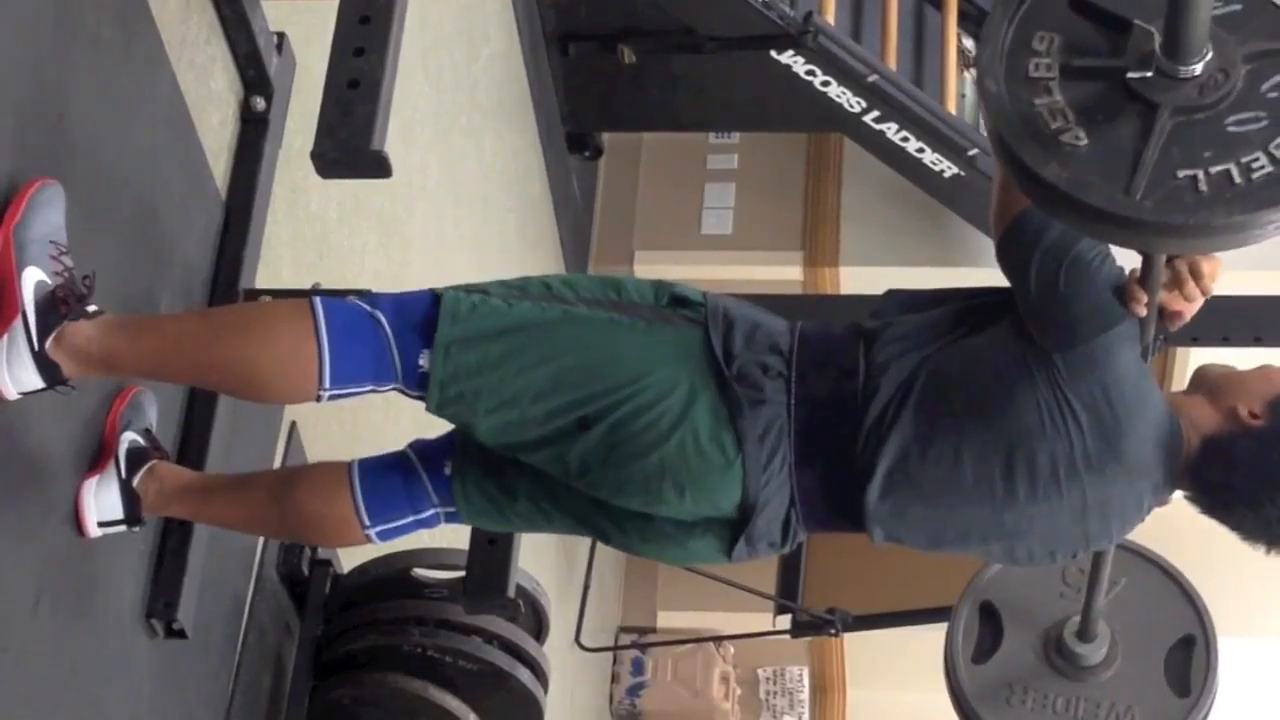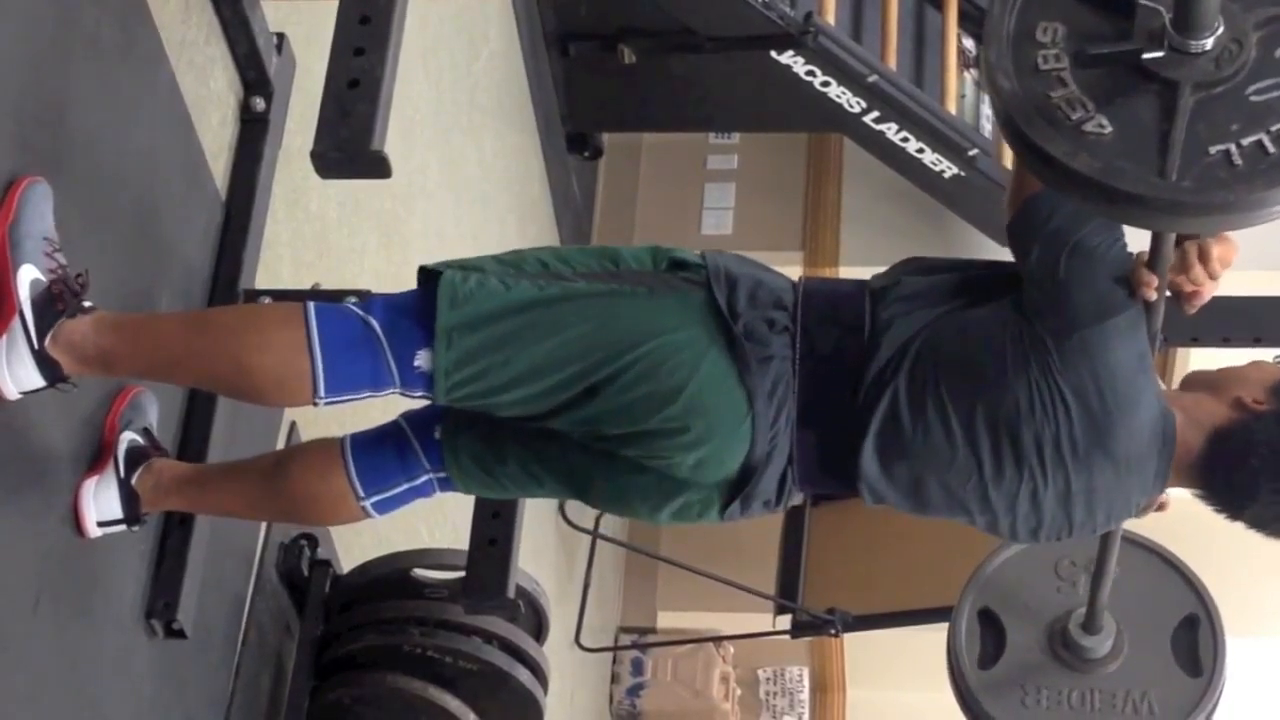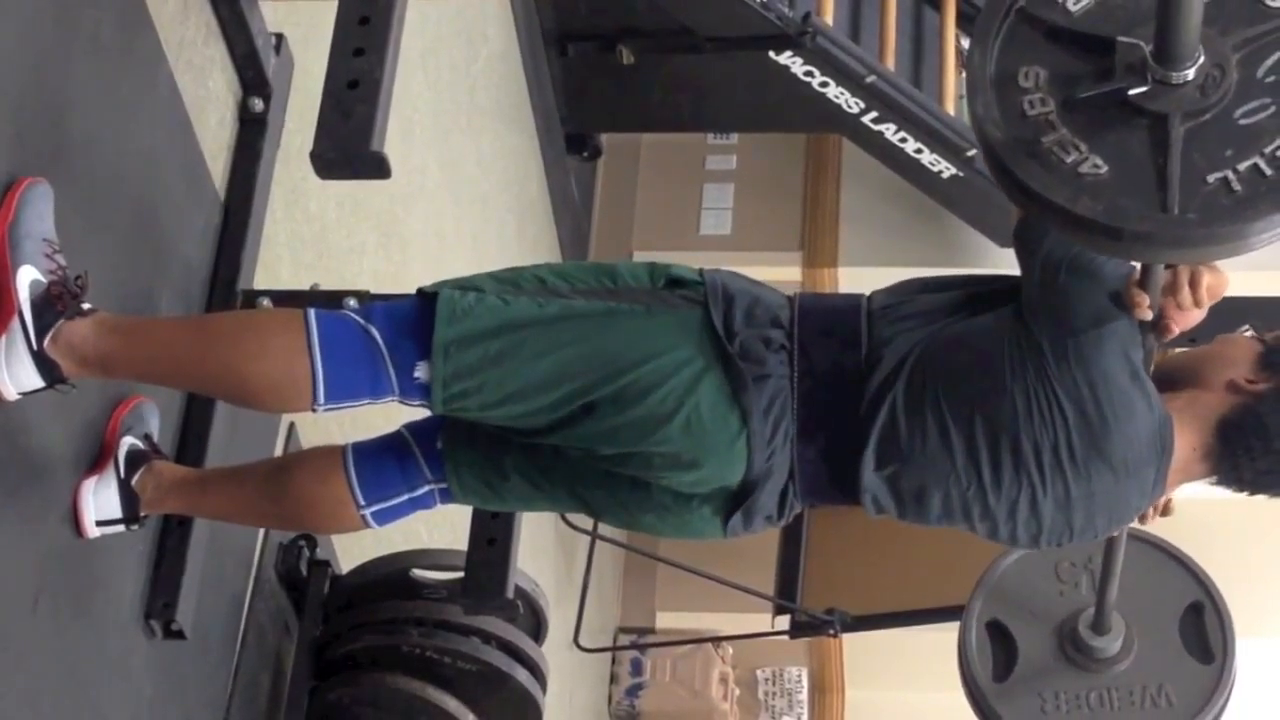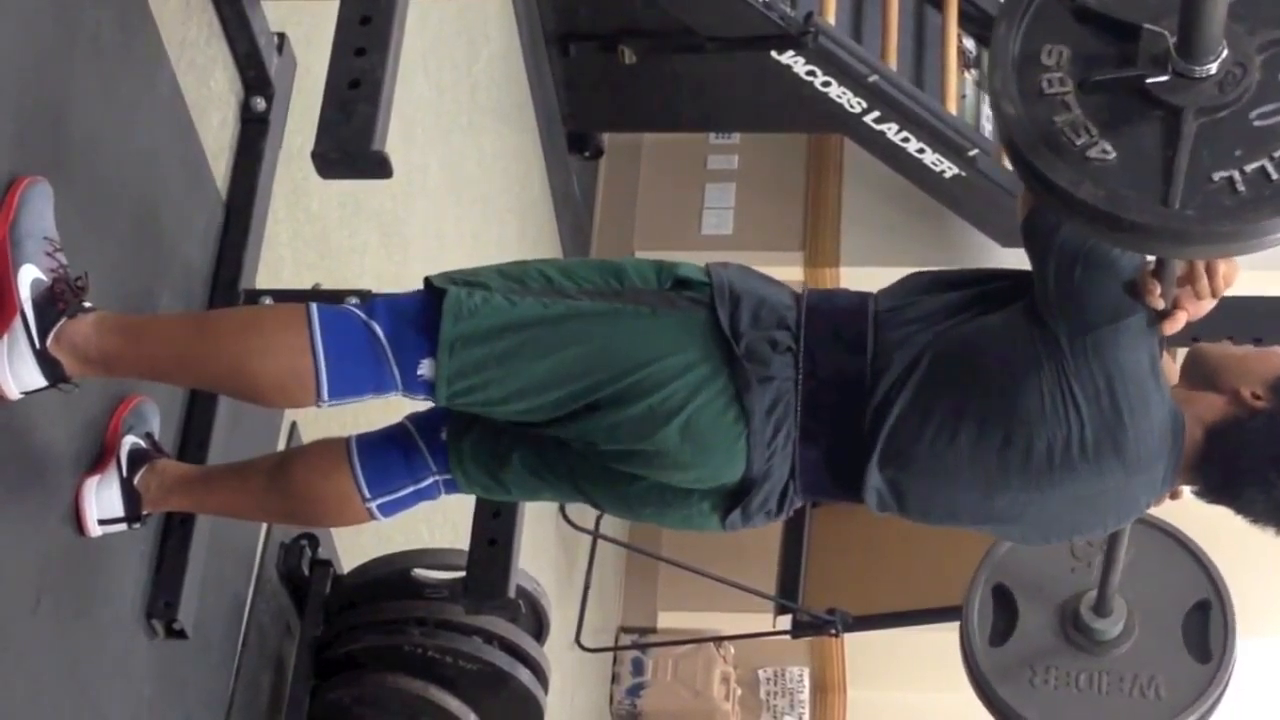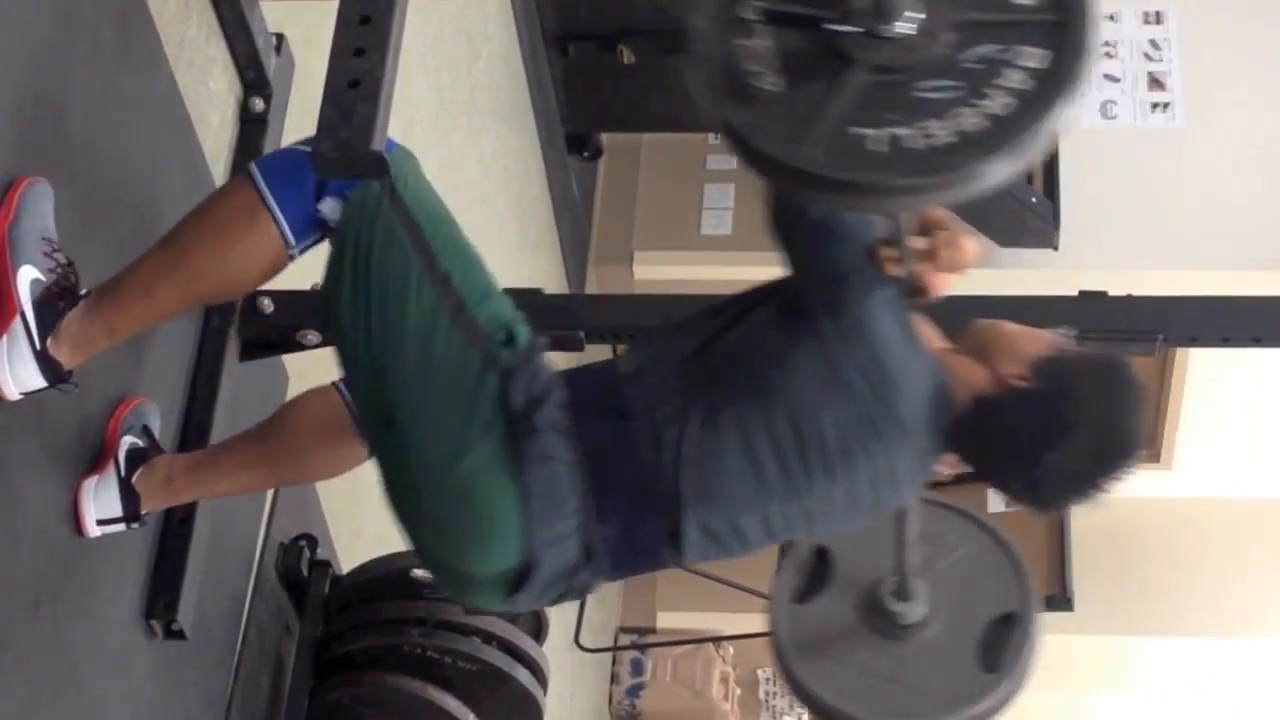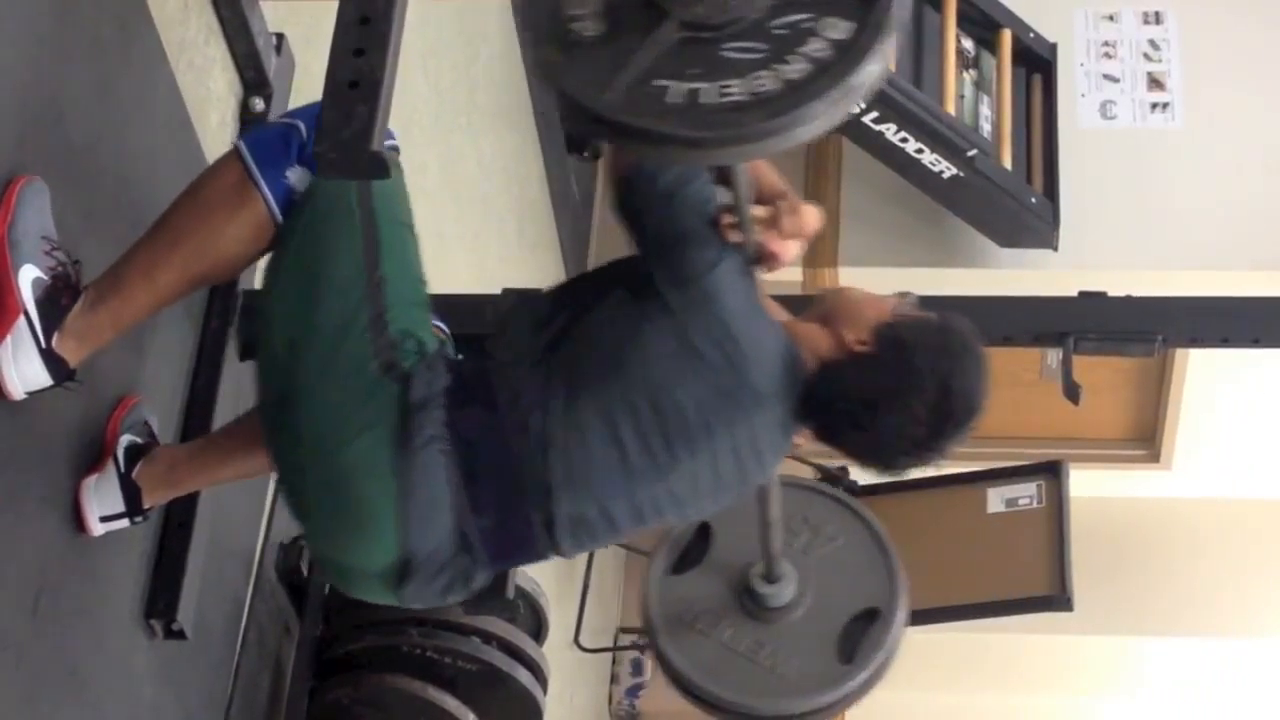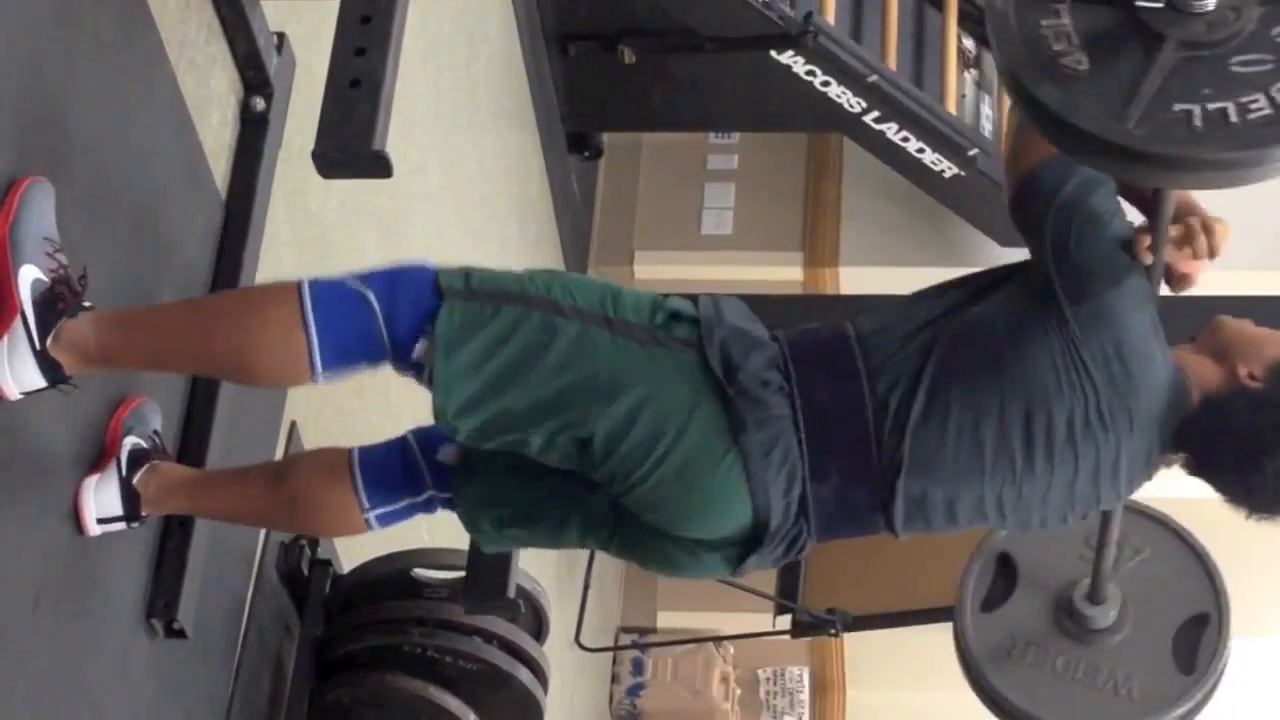
dt=0.7s
person 1, frame 1
left shoulder: (1103, 374)
right shoulder: (1111, 502)
left elbow: (1023, 185)
left hip: (725, 395)
right hip: (742, 501)
left knee: (371, 338)
right knee: (391, 492)
right ankle: (152, 487)
person 1, frame 2
left shoulder: (1102, 358)
right shoulder: (1106, 499)
left elbow: (1044, 163)
right wrist: (1173, 279)
left hip: (717, 358)
right hip: (730, 464)
left knee: (360, 349)
right knee: (410, 457)
right ankle: (150, 482)
person 1, frame 3
left shoulder: (1099, 378)
right shoulder: (1109, 498)
left wrist: (1133, 295)
right wrist: (1156, 291)
right hip: (737, 481)
left knee: (363, 354)
right knee: (403, 473)
right ankle: (150, 487)
person 1, frame 4
left shoulder: (1110, 377)
right shoulder: (1119, 487)
left elbow: (1056, 211)
left wrist: (1146, 298)
right wrist: (1165, 303)
right hip: (742, 470)
left knee: (379, 341)
right knee: (422, 456)
right ankle: (154, 482)
person 1, frame 5
left shoulder: (879, 356)
right shoulder: (902, 462)
left elbow: (809, 196)
left wrist: (904, 250)
right wrist: (916, 263)
left hip: (502, 475)
right hip: (526, 549)
left knee: (350, 169)
right knee: (387, 387)
right ankle: (153, 484)
person 1, frame 6
left shoulder: (724, 316)
right shoulder: (762, 440)
left elbow: (644, 162)
right wrist: (769, 219)
left hip: (379, 478)
right hip: (415, 547)
left knee: (325, 141)
right knee: (401, 359)
right ankle: (146, 479)
person 1, frame 7
left shoulder: (1115, 334)
right shoulder: (1114, 463)
left elbow: (1037, 155)
left hip: (720, 418)
right hip: (720, 517)
left knee: (397, 311)
right knee: (427, 470)
right ankle: (151, 488)
